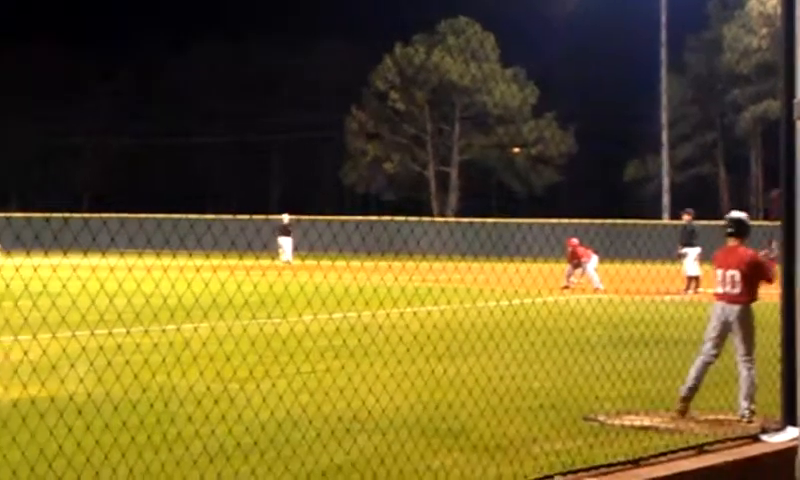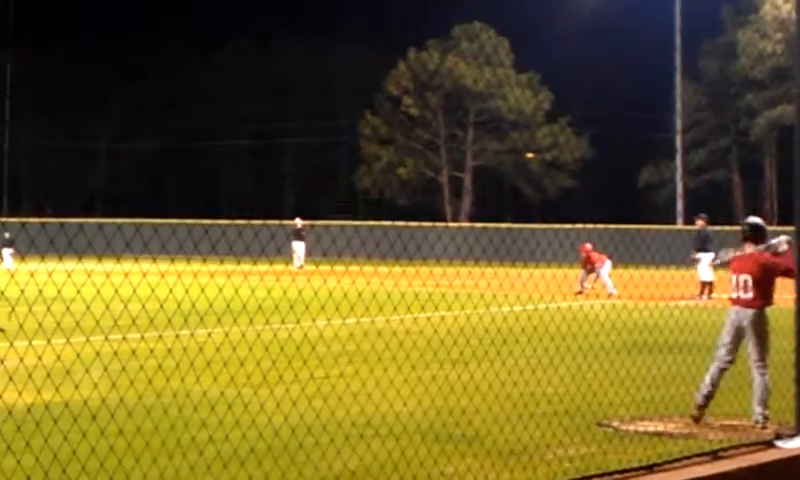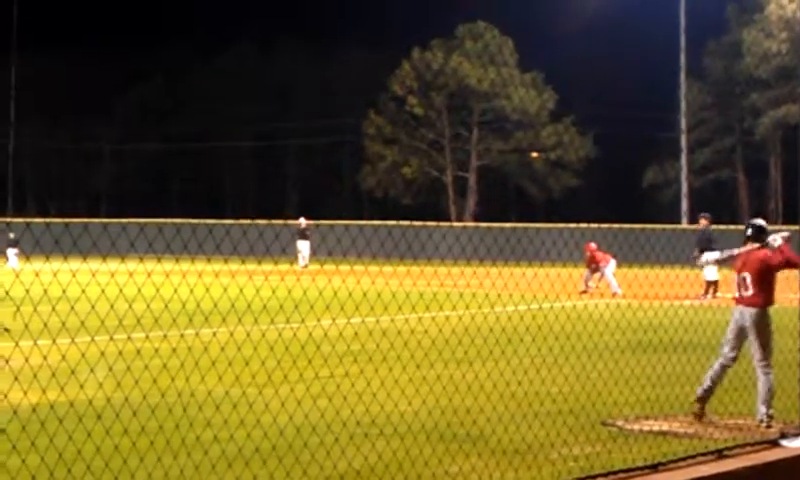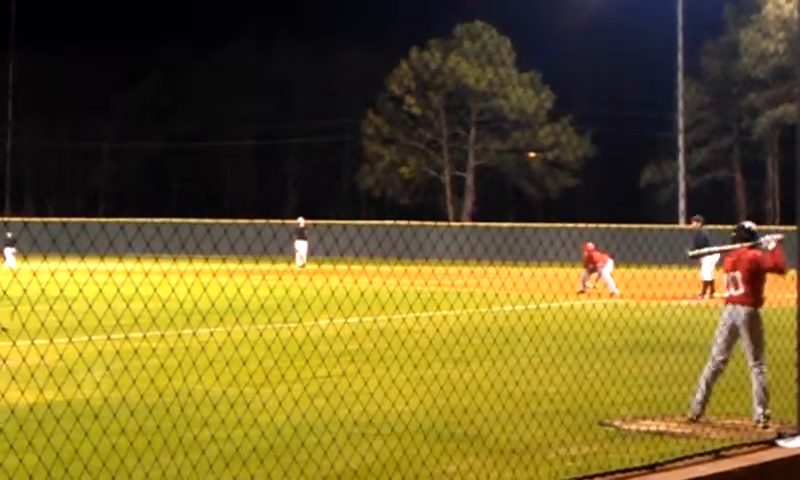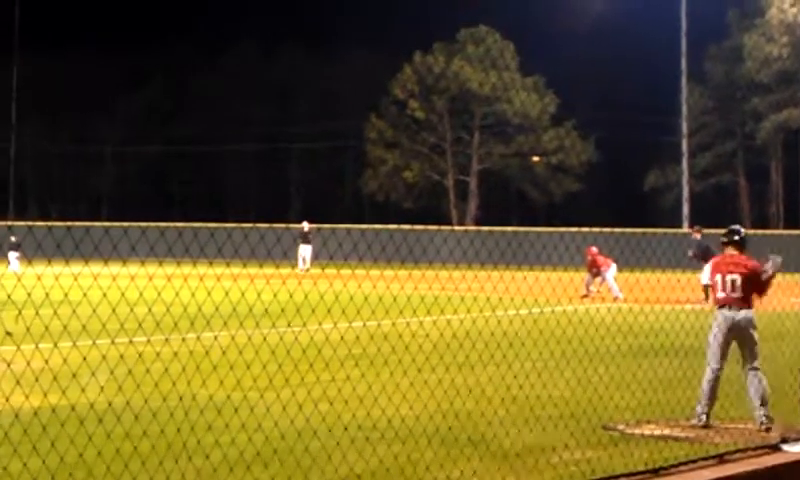
dt=0.2s
person 1, frame 1
left shoulder: (718, 255)
right shoulder: (751, 257)
right elbow: (769, 278)
right wrist: (769, 259)
left hip: (720, 308)
right hip: (741, 310)
left knee: (706, 355)
right knee: (746, 361)
left ankle: (686, 396)
right ankle: (746, 410)
person 1, frame 2
left shoulder: (735, 259)
right shoulder: (765, 260)
right elbow: (792, 271)
left wrist: (774, 251)
right wrist: (784, 249)
left hip: (735, 312)
right hip: (755, 315)
left knee: (721, 361)
right knee: (759, 366)
left ankle: (701, 403)
right ankle: (760, 416)
person 1, frame 3
left shoulder: (740, 258)
right shoulder: (764, 257)
left wrist: (773, 246)
right wrist: (781, 243)
left hip: (739, 311)
right hip: (757, 314)
left knee: (725, 358)
right knee: (763, 366)
left ankle: (702, 397)
right ankle: (765, 416)
person 1, frame 4
left shoulder: (728, 260)
right shoulder: (755, 256)
right elbow: (781, 268)
left wrist: (766, 251)
right wrist: (773, 247)
left hip: (729, 312)
right hip: (749, 312)
left knee: (716, 361)
right knee: (757, 365)
left ankle: (697, 408)
right ankle: (761, 415)
person 1, frame 5
left shoulder: (716, 263)
right shoulder: (752, 265)
right elbow: (760, 291)
right wrist: (770, 272)
left hip: (722, 316)
right hip: (745, 316)
left knee: (713, 368)
right knee: (753, 369)
left ankle: (702, 416)
right ankle: (763, 418)
